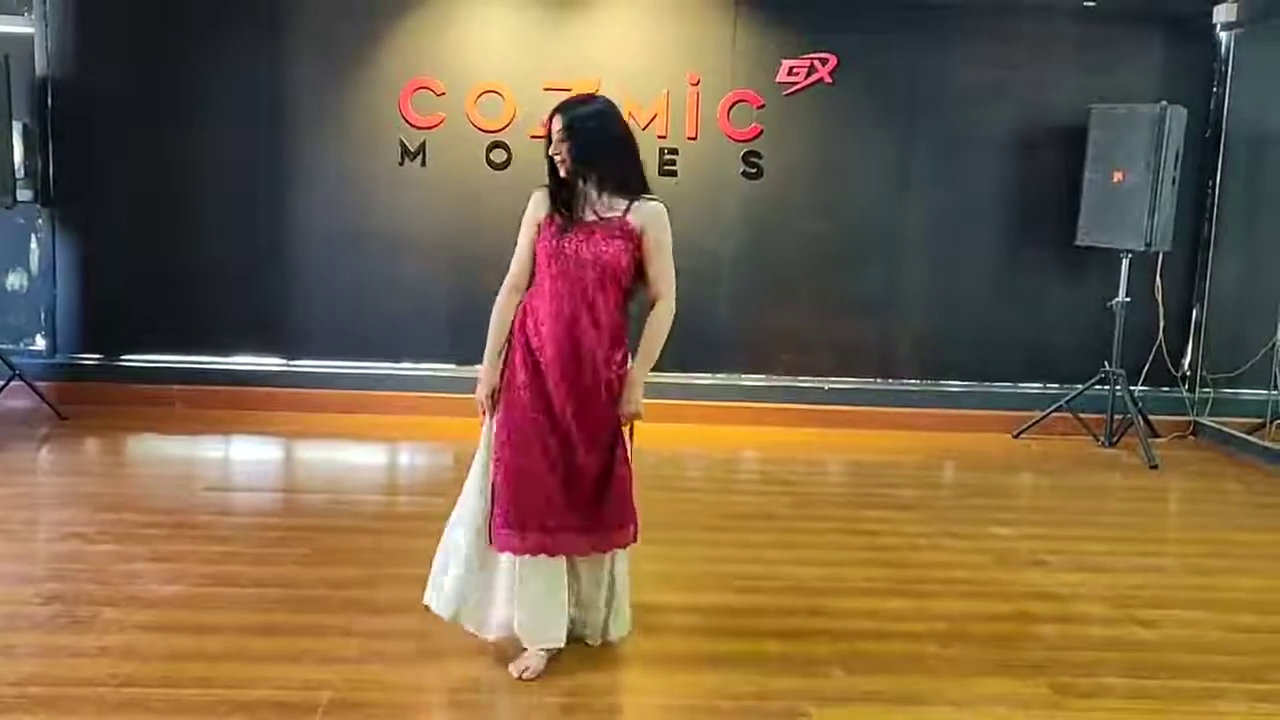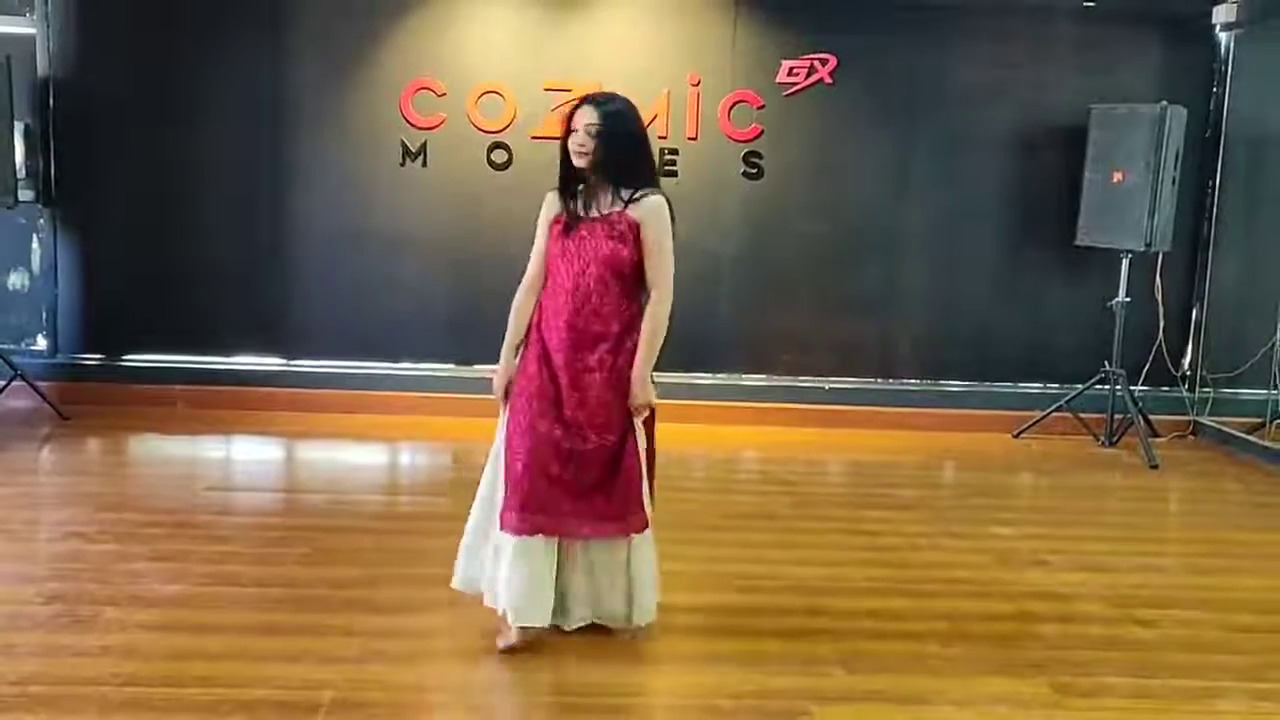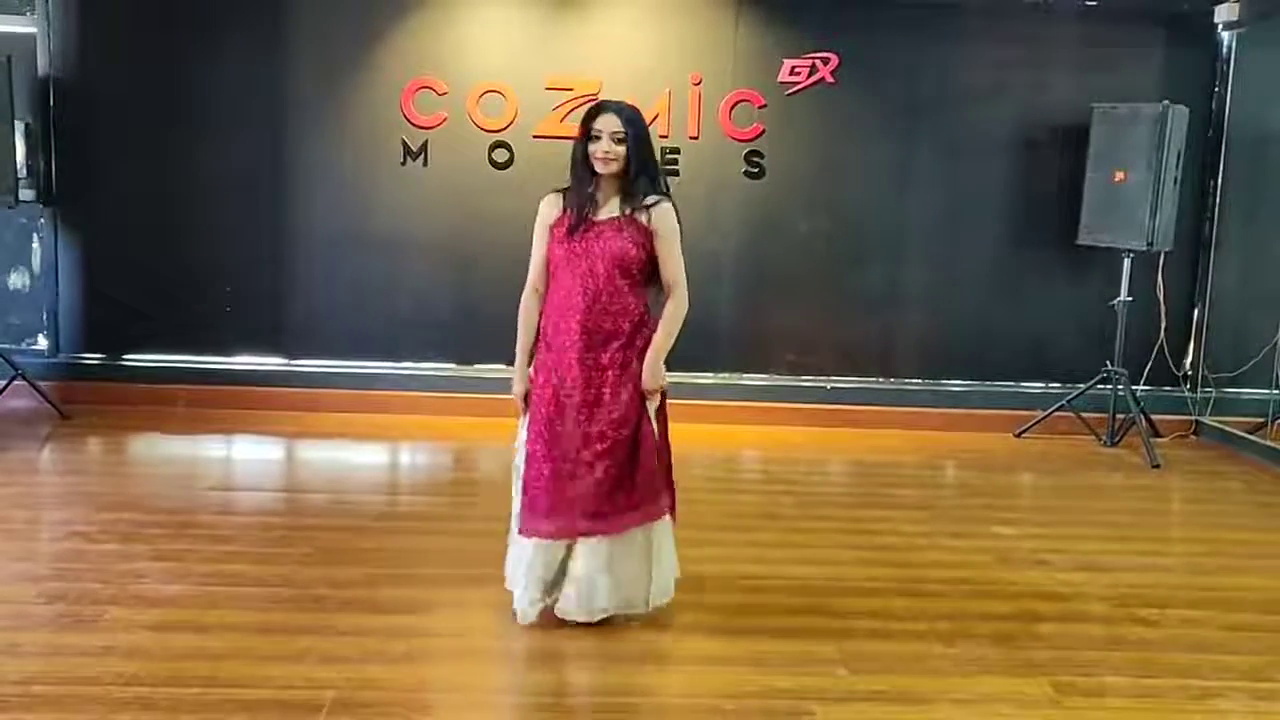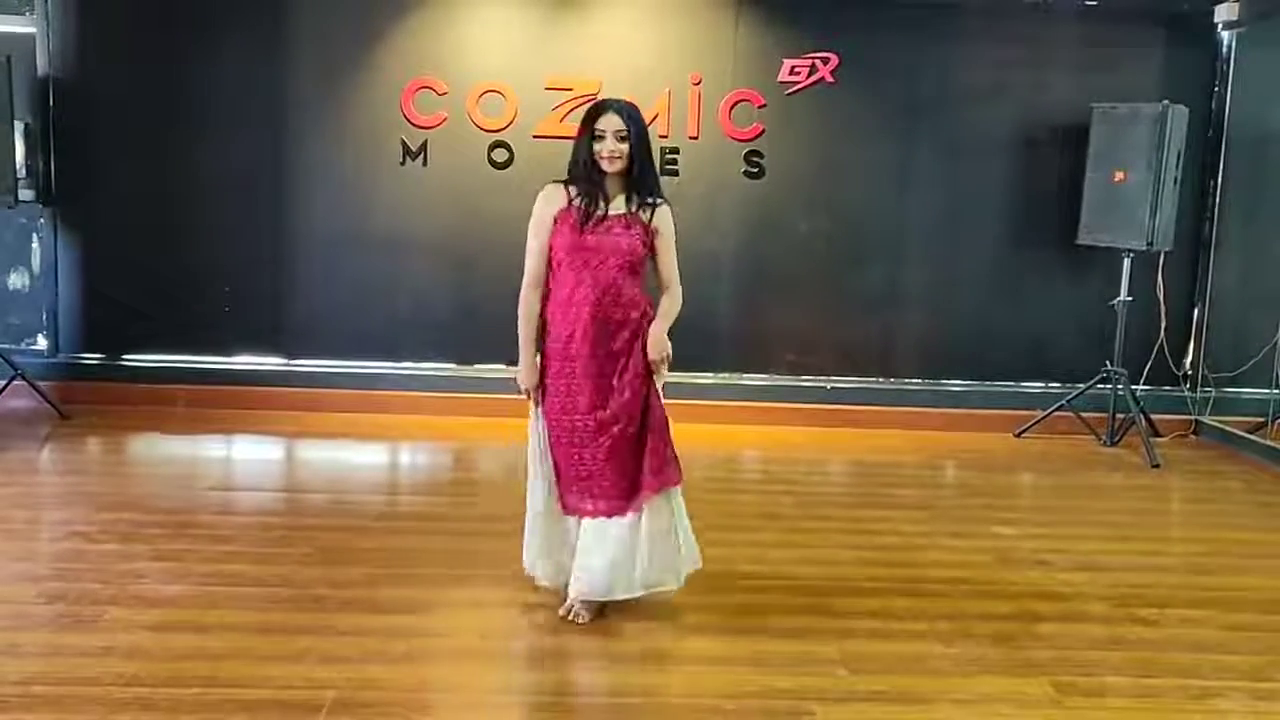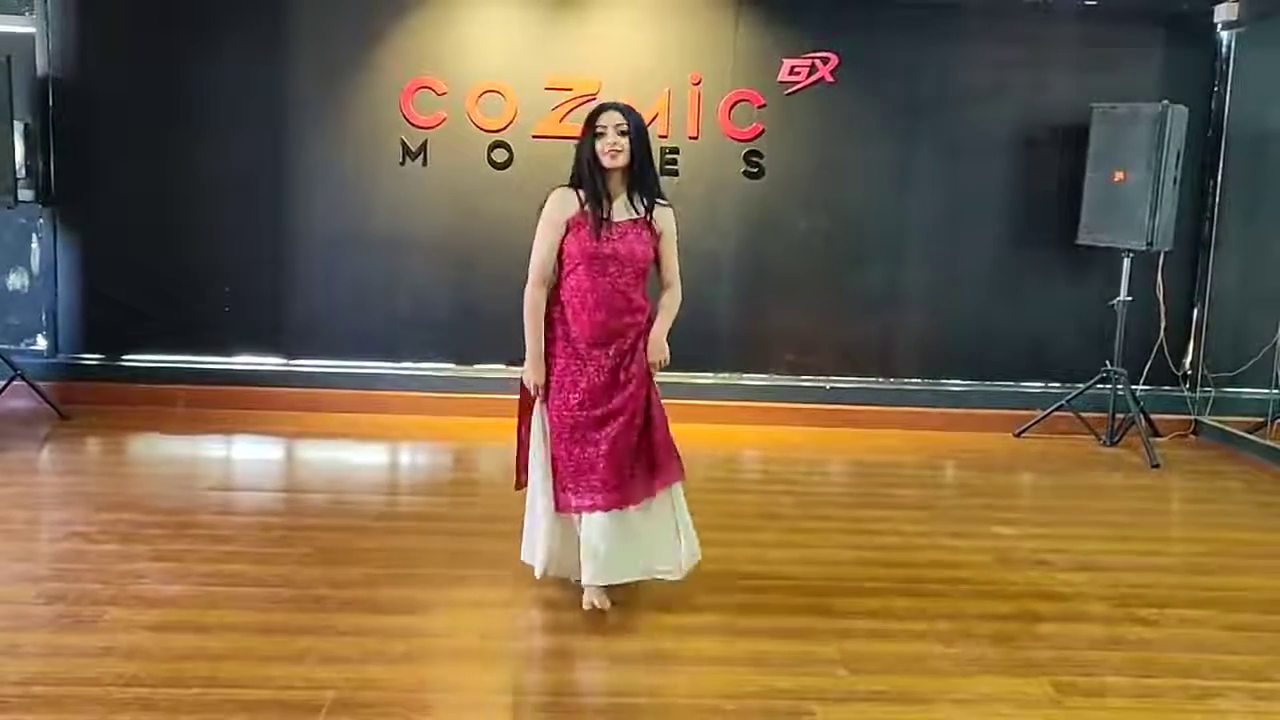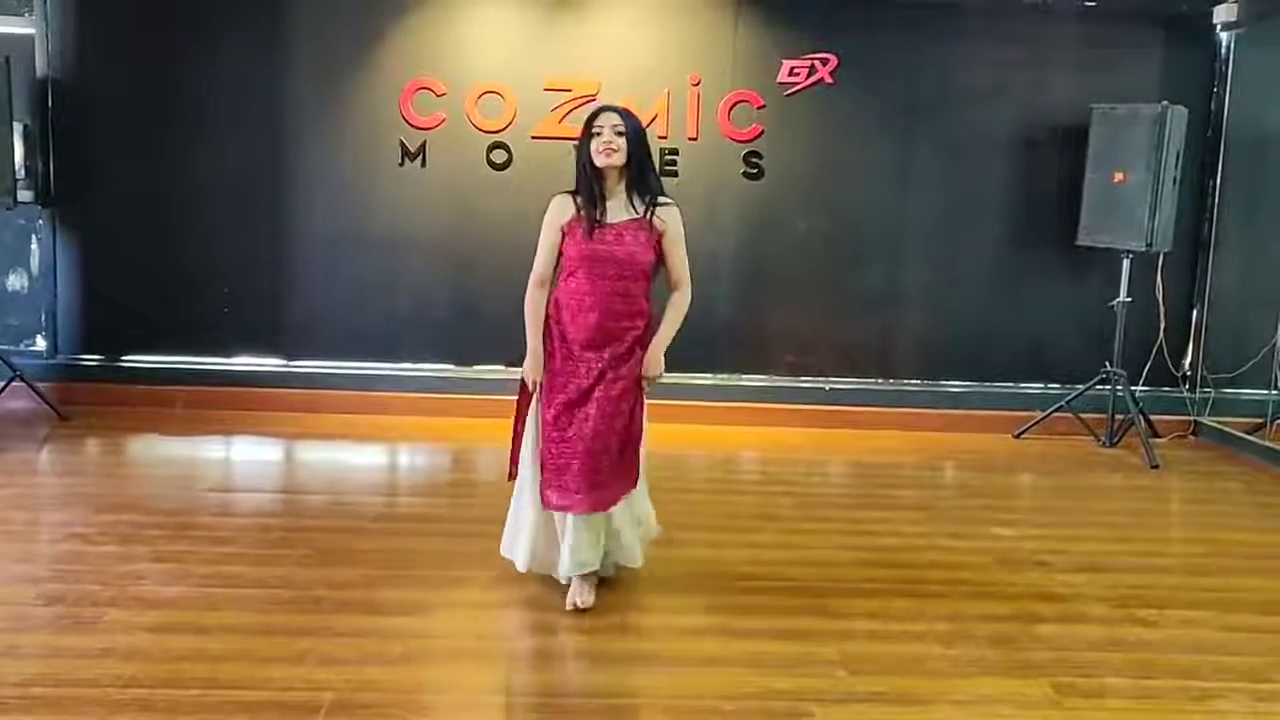
dt=0.3s
person 1, frame 1
left shoulder: (646, 214)
right shoulder: (544, 203)
left elbow: (663, 304)
right elbow: (515, 286)
left wrist: (635, 384)
right wrist: (490, 365)
left hip: (599, 376)
right hip: (532, 370)
left knee: (593, 497)
right knee: (527, 497)
left ankle: (587, 613)
right ankle: (538, 633)
person 1, frame 2
left shoulder: (647, 207)
right shoulder: (557, 203)
left elbow: (660, 297)
right elbow: (532, 284)
left wrist: (641, 375)
right wrist: (508, 357)
left hip: (610, 367)
right hip: (547, 364)
left knee: (605, 485)
right knee: (532, 481)
left ankle: (601, 601)
right ankle: (524, 608)
person 1, frame 3
left shoulder: (654, 212)
right shoulder: (555, 208)
left elbow: (677, 294)
right elbow: (534, 290)
left wrist: (655, 358)
right wrist: (521, 365)
left hip: (622, 365)
right hip: (560, 363)
left knee: (615, 479)
right knee: (552, 476)
left ankle: (590, 591)
right ankle: (542, 583)
person 1, frame 4
left shoulder: (653, 212)
right shoulder: (554, 200)
left elbow: (672, 288)
right elbow: (533, 282)
left wrist: (658, 331)
right wrist: (527, 355)
left hip: (626, 355)
right hip: (564, 353)
left knee: (617, 465)
right knee: (567, 462)
left ankle: (595, 582)
right ankle: (568, 566)
person 1, frame 5
left shoulder: (658, 213)
right shoulder: (565, 202)
left elbow: (671, 286)
right elbow: (537, 281)
left wrist: (659, 334)
right wrist: (534, 355)
left hip: (628, 354)
right hip: (568, 351)
left knee: (617, 461)
right knee: (569, 458)
left ankle: (604, 570)
right ankle: (580, 561)
person 1, frame 6
left shoulder: (661, 213)
right shoulder: (565, 208)
left elbow: (682, 288)
right elbow: (539, 283)
left wrist: (658, 347)
right wrist: (533, 353)
left hip: (624, 355)
right hip: (566, 350)
left knee: (601, 457)
right knee: (561, 457)
left ankle: (585, 567)
right ankle: (572, 559)
